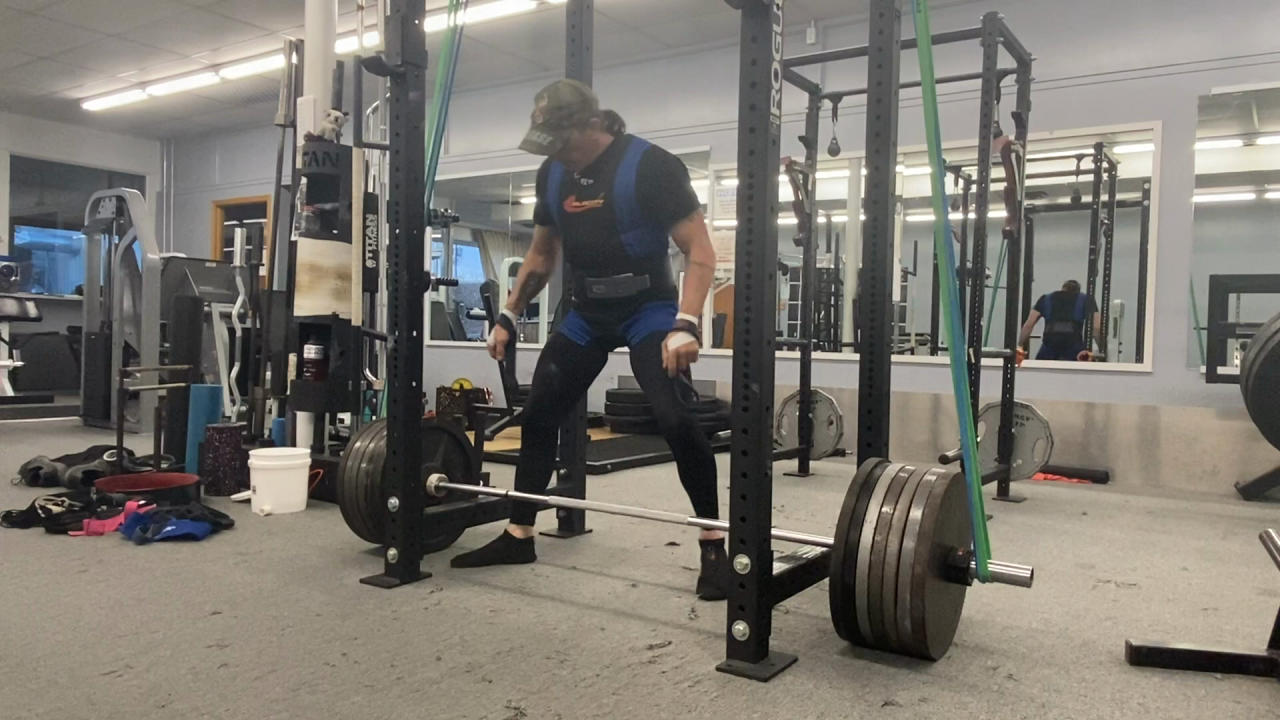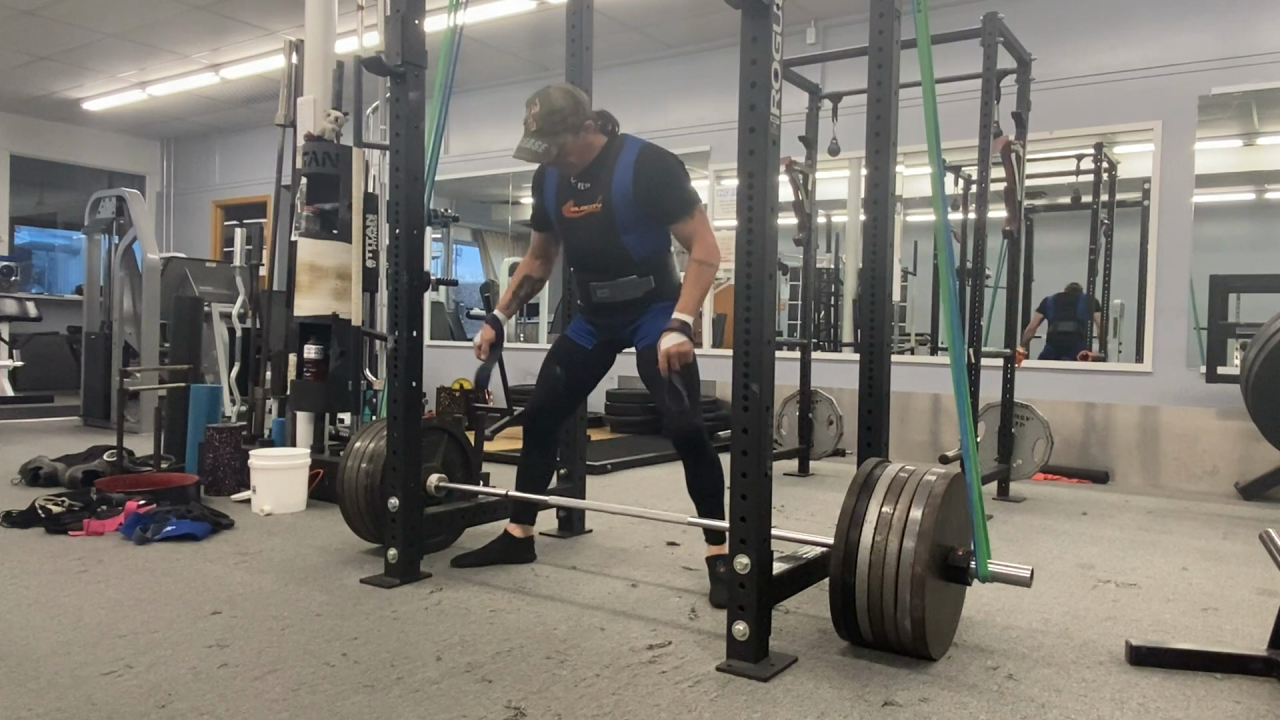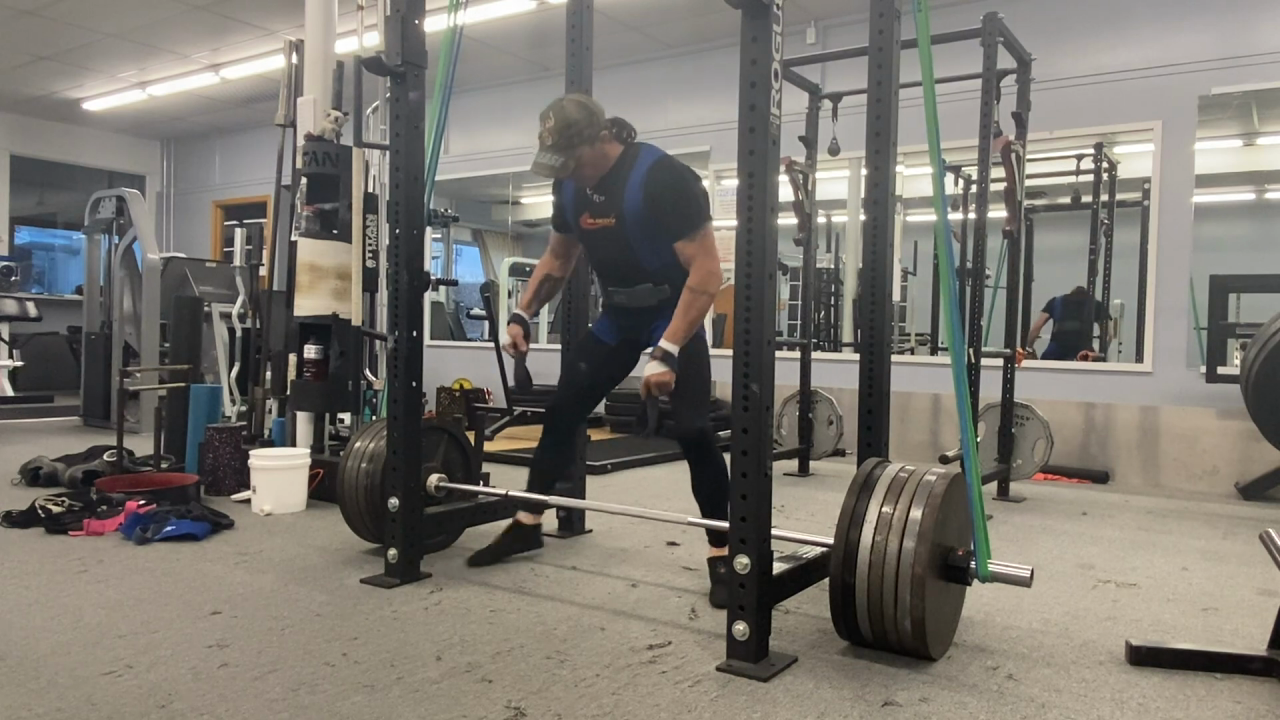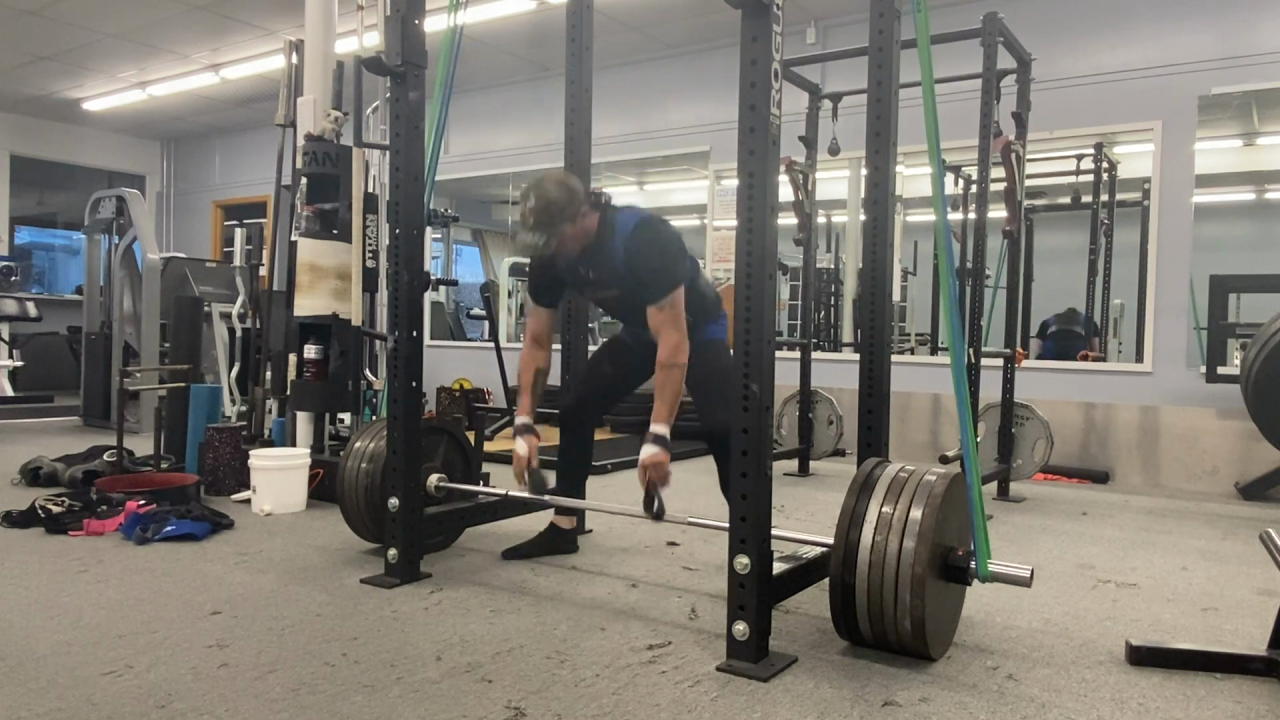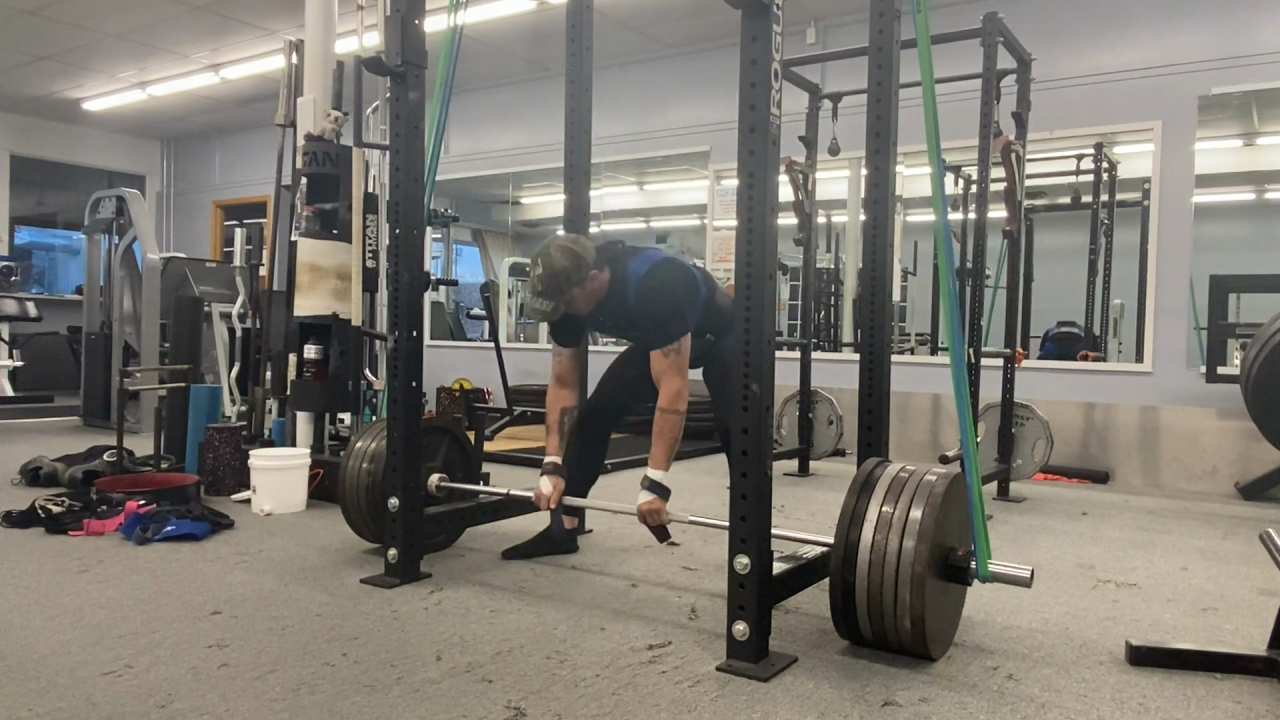
dt=0.3s
person 1, frame 1
left shoulder: (650, 166)
right shoulder: (553, 176)
left elbow: (700, 251)
right elbow: (541, 254)
left wrist: (687, 323)
right wrist: (508, 318)
left hip: (648, 311)
right hip: (586, 313)
left knee: (676, 421)
right knee: (538, 417)
left ankle: (714, 543)
right ankle: (518, 535)
person 1, frame 2
left shoulder: (649, 166)
right shoulder: (549, 180)
left elbow: (704, 248)
right elbow: (539, 258)
left wrist: (681, 324)
right wrist: (498, 317)
left hip: (653, 312)
right hip: (593, 316)
left knee: (685, 429)
right knee: (539, 417)
left ankle: (721, 556)
right ankle: (518, 536)
person 1, frame 3
left shoulder: (665, 179)
right shoulder: (571, 184)
left elbow: (706, 271)
right elbow: (558, 257)
left wrist: (668, 351)
right wrist: (521, 316)
left hip: (675, 314)
right hip: (618, 316)
left knee: (693, 431)
right knee: (563, 411)
left ankle: (723, 555)
right ankle: (527, 523)
person 1, frame 4
left shoulder: (645, 240)
right shoulder: (550, 253)
left elbow: (673, 342)
right elbow: (536, 342)
left wrist: (658, 438)
right wrist: (524, 427)
left hip: (698, 326)
right hip: (638, 331)
left knee: (719, 427)
right knee: (576, 409)
right ankle: (563, 527)
person 1, frame 5
left shoulder: (655, 284)
right shoulder: (567, 297)
left elbow: (672, 388)
right elbow: (563, 385)
left wrist: (655, 484)
right wrist: (552, 466)
left hip: (719, 335)
right hip: (656, 341)
right knee: (593, 414)
right ankle: (563, 528)
